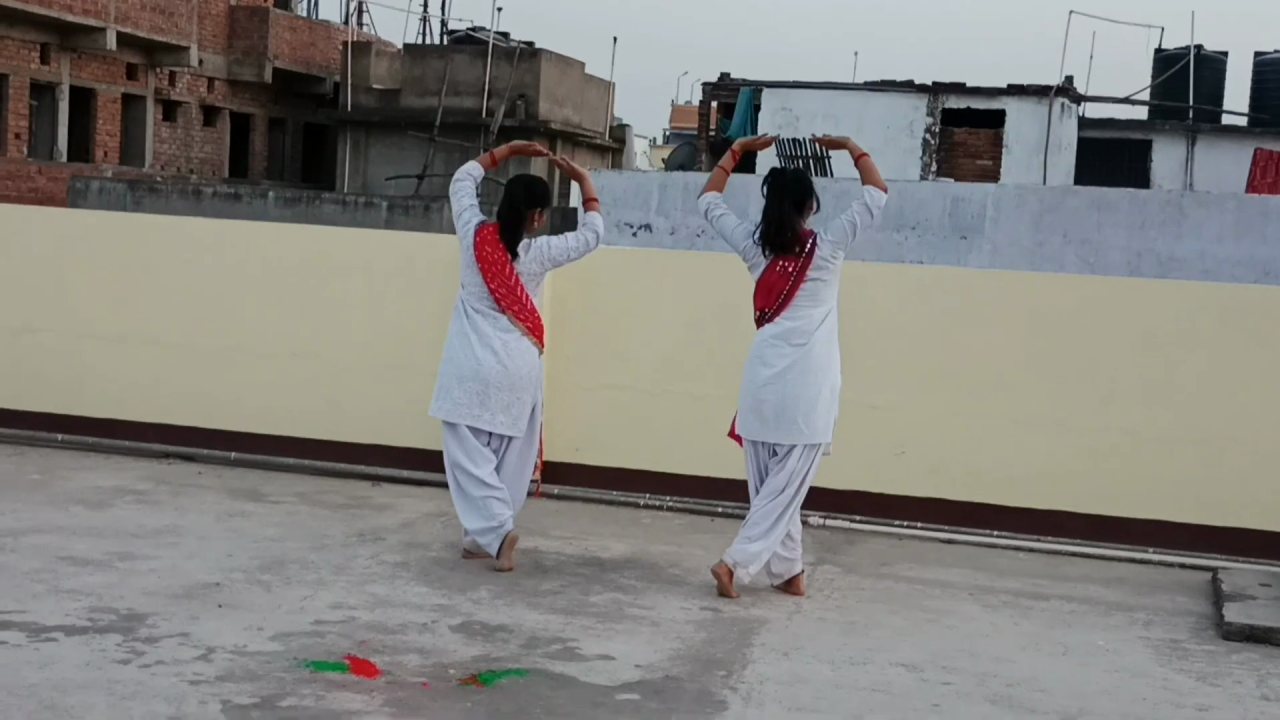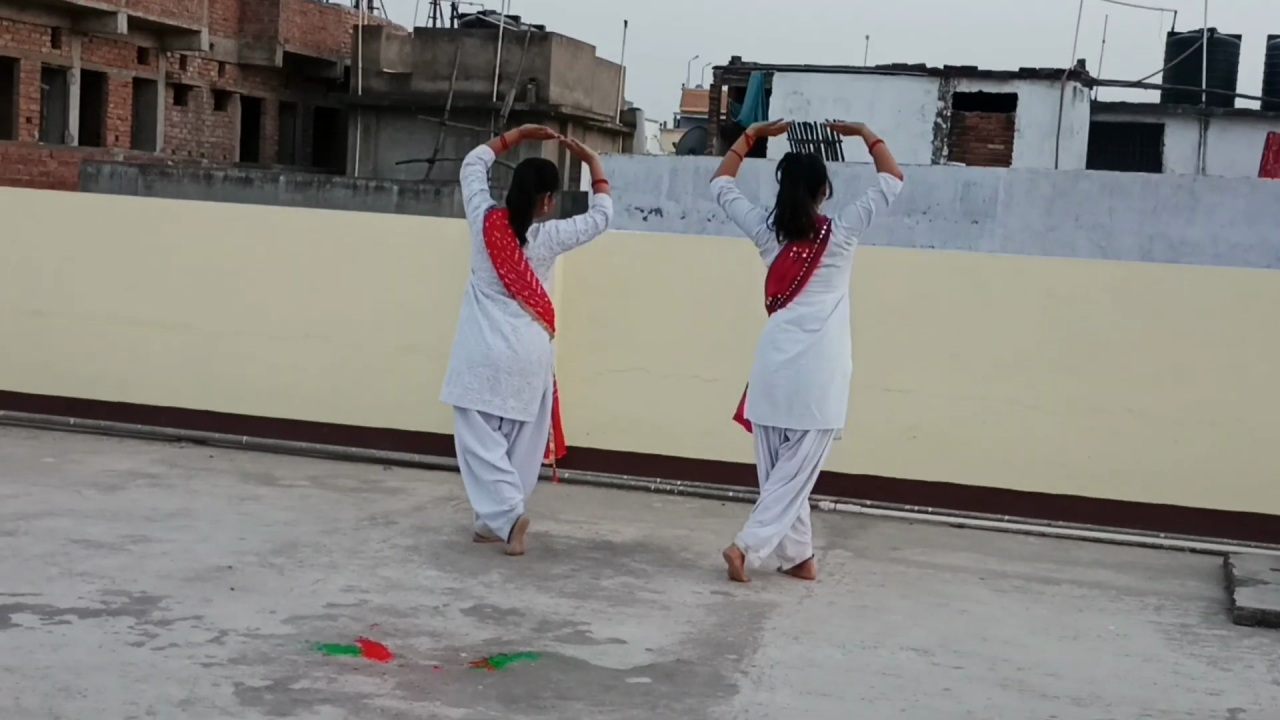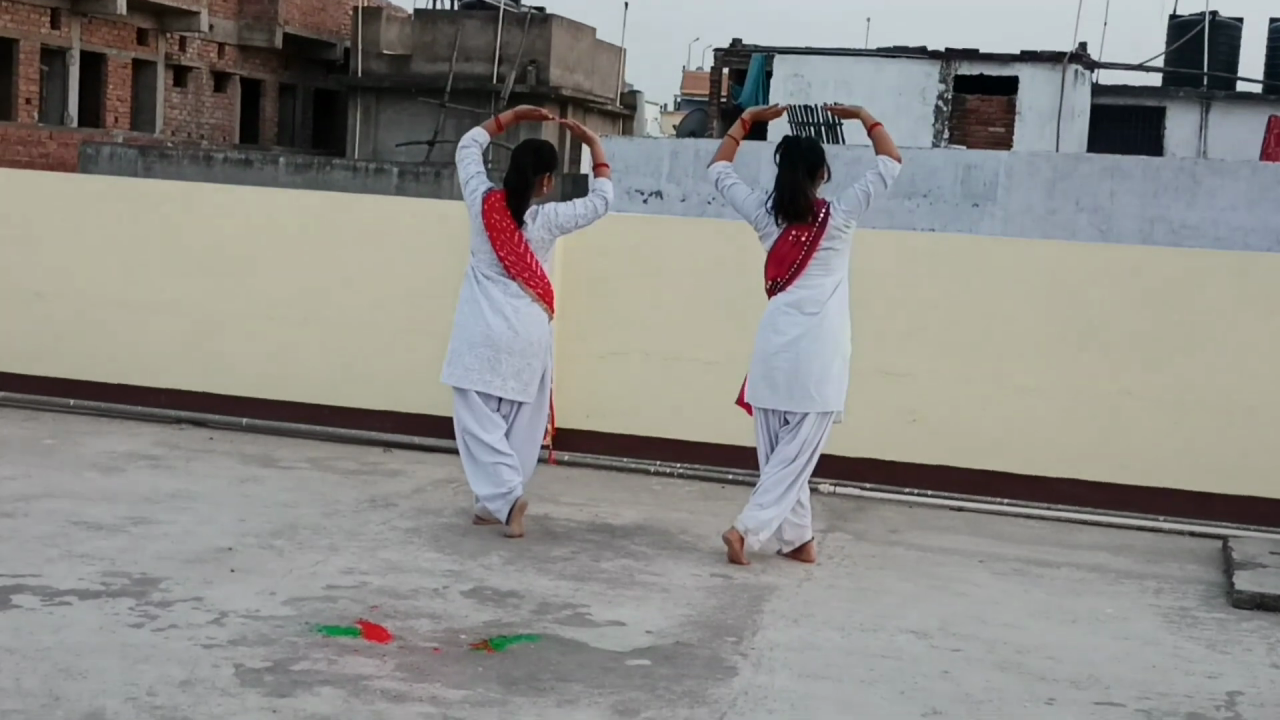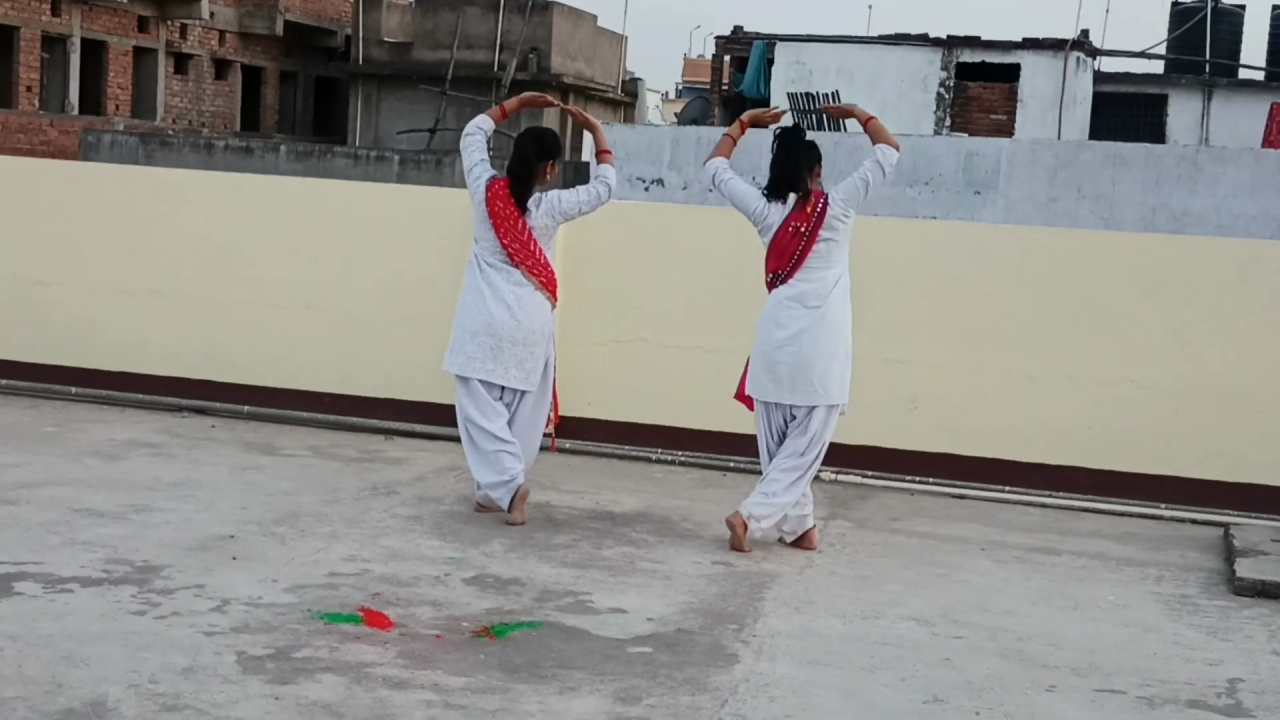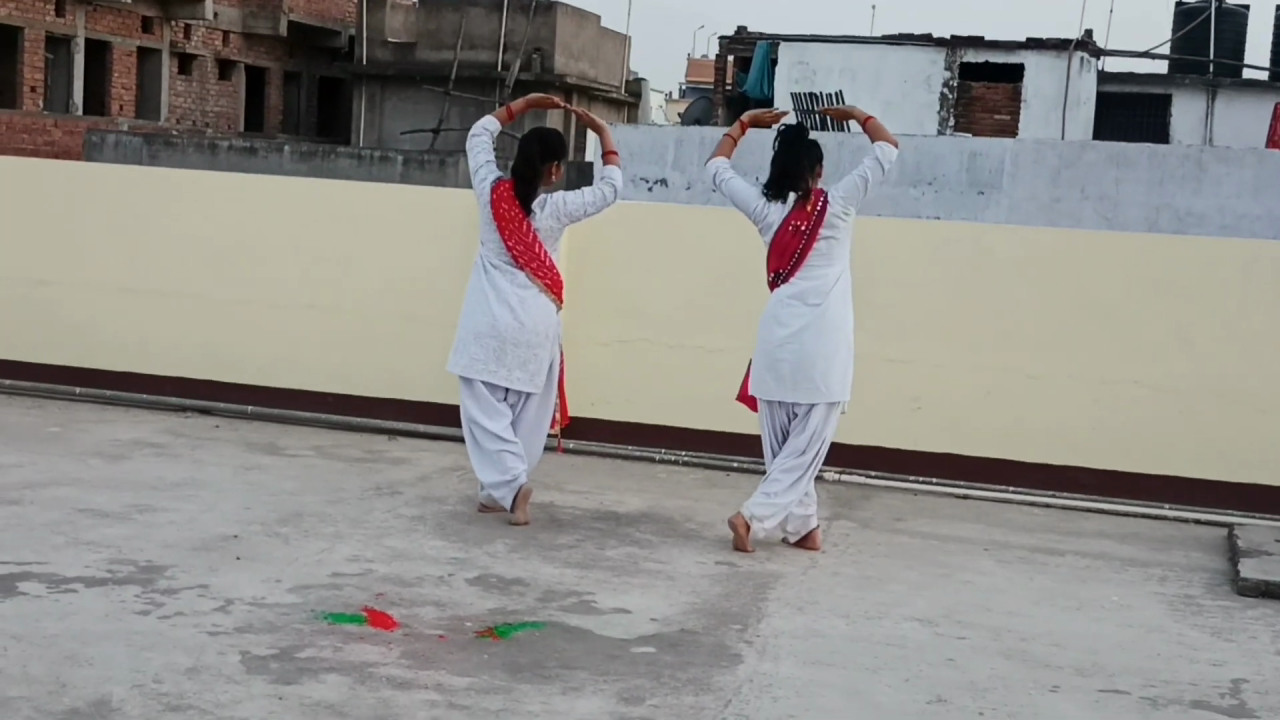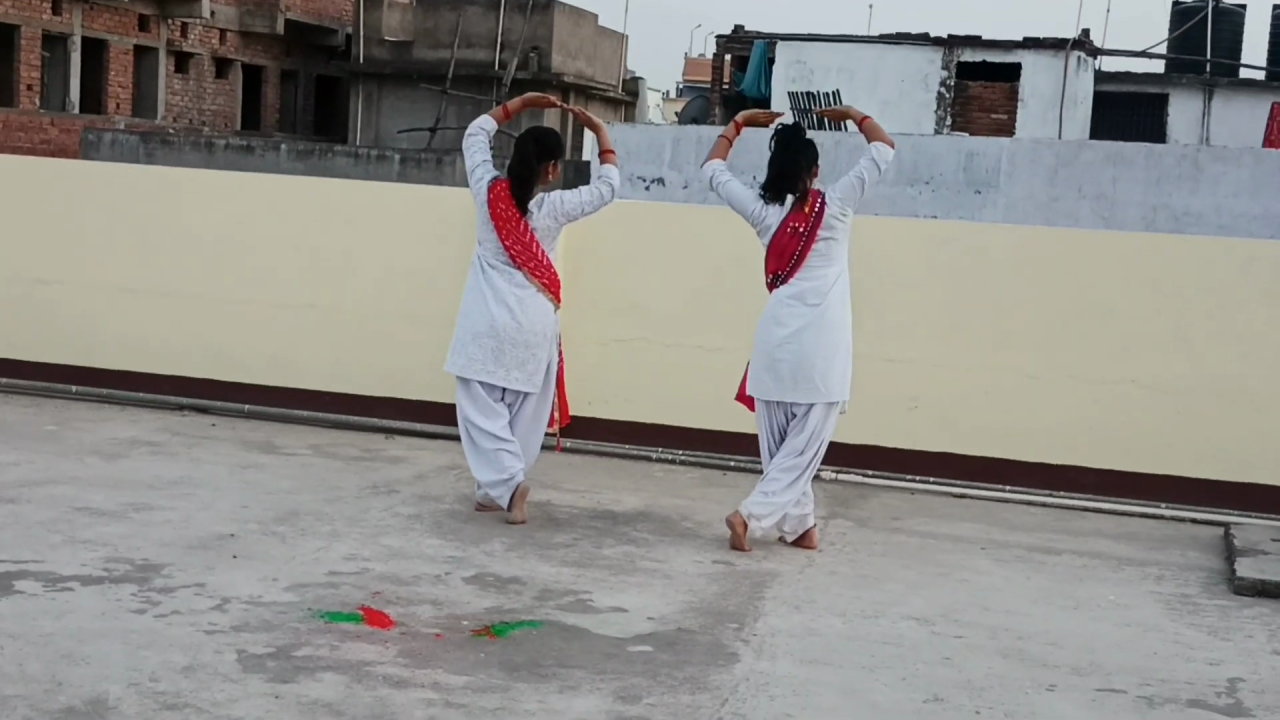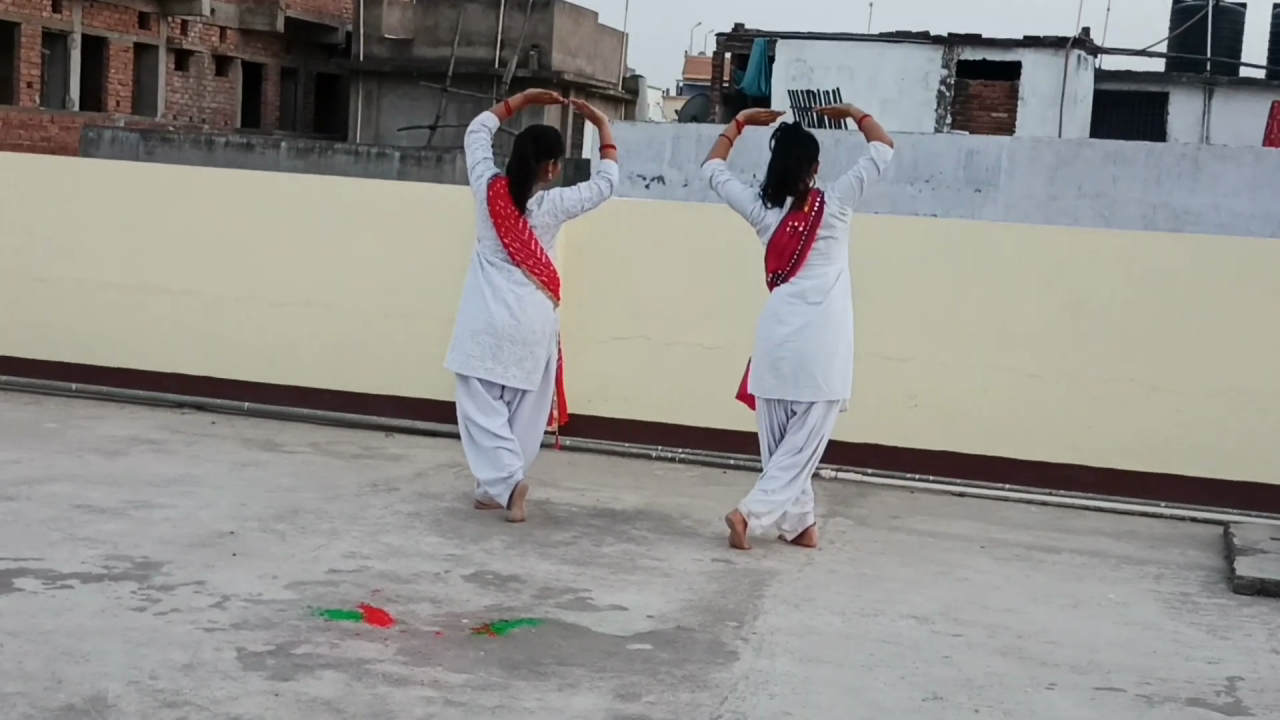
dt=0.5s
person 1, frame 1
left shoulder: (755, 246)
right shoulder: (827, 247)
left elbow: (709, 200)
right elbow: (877, 193)
left wrist: (737, 150)
right wrist: (852, 148)
left hip: (764, 378)
right hip: (808, 384)
left knee: (769, 484)
right knee: (787, 485)
left ankle: (787, 571)
right ankle: (737, 562)
person 1, frame 2
left shoulder: (767, 231)
right shoulder: (841, 234)
left elbow: (722, 184)
right elbow: (892, 181)
left wrist: (752, 135)
right wrist: (866, 134)
left hip: (775, 363)
right hip: (819, 370)
left knee: (779, 468)
right knee: (797, 471)
left ankle: (797, 555)
right ankle: (748, 545)
person 1, frame 3
left shoulder: (765, 216)
right shoulder: (840, 217)
left elbow: (719, 170)
right elbow: (891, 163)
left wrist: (746, 119)
right wrist: (864, 117)
left hip: (776, 346)
right hip: (819, 353)
left knee: (777, 452)
right knee: (797, 454)
left ankle: (796, 538)
right ankle: (748, 529)
person 1, frame 4
left shoulder: (765, 210)
right shoulder: (838, 207)
left elbow: (716, 167)
right elbow: (888, 152)
left wrist: (745, 121)
right wrist: (857, 113)
left hip: (777, 339)
right hip: (821, 346)
left knee: (779, 445)
right knee: (805, 446)
left ankle: (798, 526)
right ankle: (752, 516)
person 1, frame 5
left shoulder: (765, 208)
right shoulder: (838, 205)
left elbow: (717, 166)
right elbow: (887, 148)
left wrist: (744, 122)
right wrist: (856, 114)
left hip: (779, 338)
right hip: (823, 344)
left knee: (782, 443)
right knee: (807, 444)
left ankle: (801, 526)
right ankle: (754, 516)
person 1, frame 6
left shoulder: (763, 211)
right shoulder: (836, 206)
left elbow: (713, 168)
right elbow: (884, 149)
left wrist: (739, 122)
right wrist: (852, 114)
left hip: (777, 338)
right hip: (822, 344)
left knee: (780, 444)
right knee: (805, 444)
left ankle: (799, 525)
right ankle: (752, 515)
person 1, frame 7
left shoulder: (762, 209)
right shoulder: (835, 205)
left elbow: (713, 168)
right elbow: (883, 148)
left wrist: (739, 122)
right wrist: (853, 113)
left hip: (778, 336)
right hip: (823, 342)
left knee: (780, 441)
right knee: (805, 441)
left ankle: (798, 523)
right ankle: (751, 513)
person 2, frame 1
left shoulder: (475, 236)
right shoulder: (539, 253)
left elbow: (463, 179)
right elbow: (592, 233)
left wrist: (507, 151)
right wrist: (583, 180)
left hip: (472, 367)
right hip: (518, 369)
left knee: (469, 454)
right knee: (509, 459)
left ankle: (494, 531)
right ankle: (483, 536)
person 2, frame 2
left shoulder: (485, 221)
right shoulder: (549, 237)
left elbow: (474, 163)
right elbow: (601, 215)
left wrist: (519, 135)
right wrist: (593, 161)
left hip: (482, 351)
right hip: (528, 354)
left knee: (480, 438)
right knee: (520, 443)
left ankle: (506, 514)
right ankle: (493, 520)
person 2, frame 3
left shoulder: (483, 203)
right shoulder: (548, 219)
left elbow: (468, 146)
right elbow: (601, 200)
left wrist: (513, 115)
right wrist: (593, 143)
left hip: (482, 333)
right hip: (528, 335)
left knee: (479, 419)
right knee: (519, 425)
left ankle: (504, 497)
right ankle: (495, 502)
person 2, frame 4
left shoulder: (486, 191)
right shoulder: (551, 207)
left elbow: (473, 133)
right elbow: (603, 186)
left wrist: (519, 102)
right wrist: (596, 131)
left hip: (485, 320)
right hip: (530, 323)
left knee: (481, 407)
right knee: (522, 413)
left ankle: (506, 484)
right ankle: (496, 490)
person 2, frame 5
left shoulder: (491, 191)
right shoulder: (557, 208)
left elbow: (479, 134)
right elbow: (610, 187)
left wrist: (524, 104)
right wrist: (603, 132)
left hip: (489, 322)
right hip: (535, 325)
left knee: (485, 408)
right knee: (527, 414)
left ankle: (508, 484)
right ankle: (500, 489)
person 2, frame 6
left shoulder: (488, 191)
right shoulder: (554, 208)
left elbow: (476, 134)
right elbow: (607, 186)
left wrist: (521, 103)
right wrist: (599, 131)
left hip: (486, 321)
right hip: (533, 324)
left knee: (482, 407)
right knee: (523, 414)
left ankle: (505, 483)
right ankle: (497, 488)
person 2, frame 7
left shoulder: (488, 188)
right shoulder: (553, 205)
left elbow: (477, 130)
right elbow: (605, 182)
left wrist: (522, 99)
right wrist: (603, 126)
left hip: (486, 319)
right hip: (532, 322)
left knee: (481, 405)
right knee: (524, 411)
left ankle: (504, 481)
right ankle: (498, 485)
